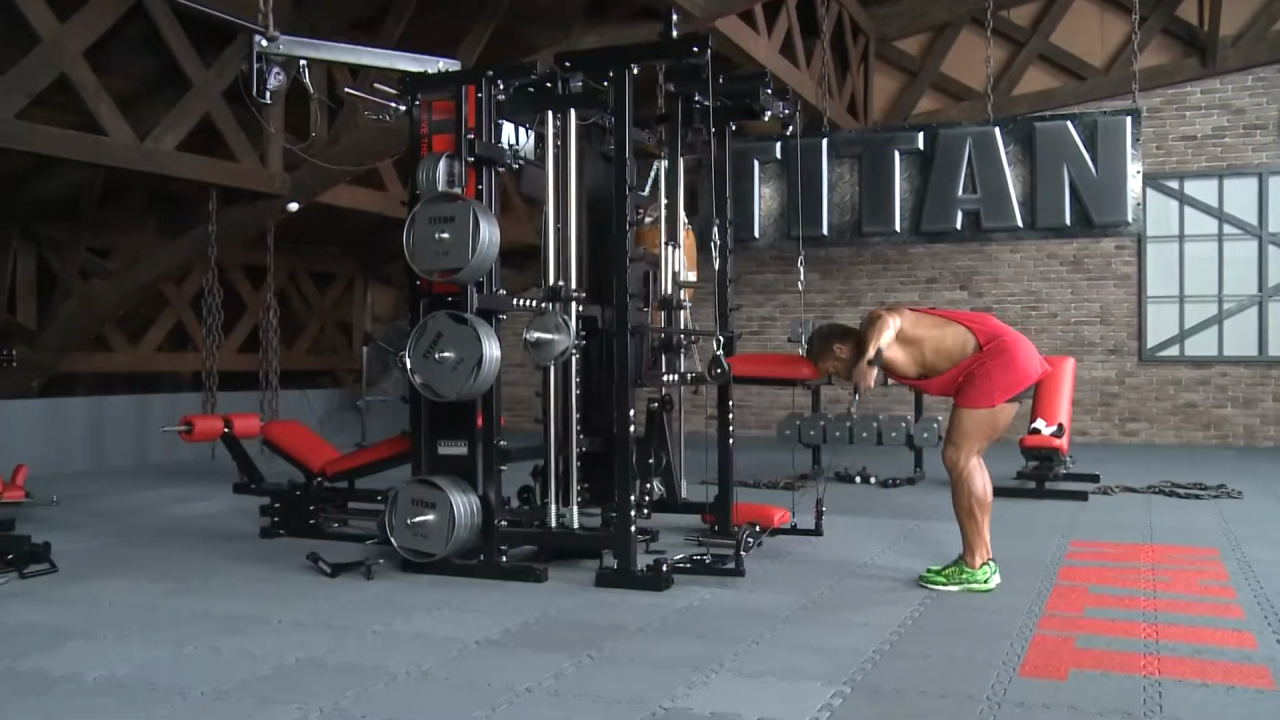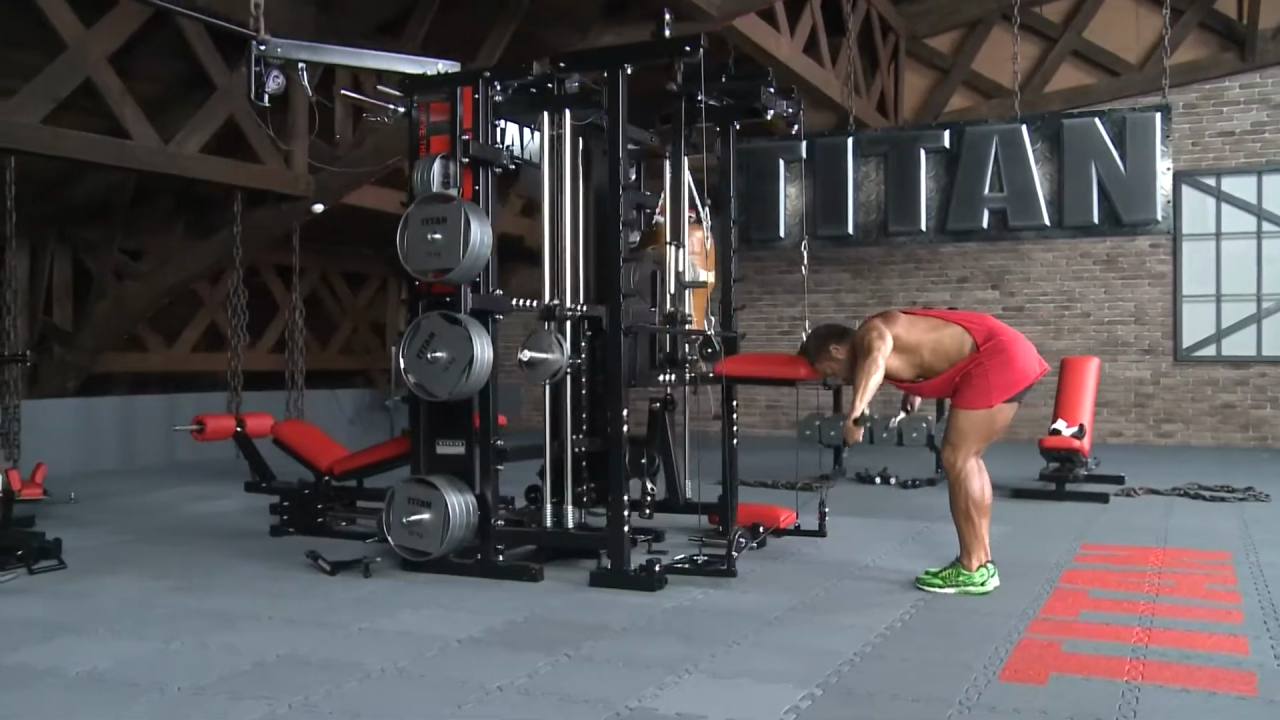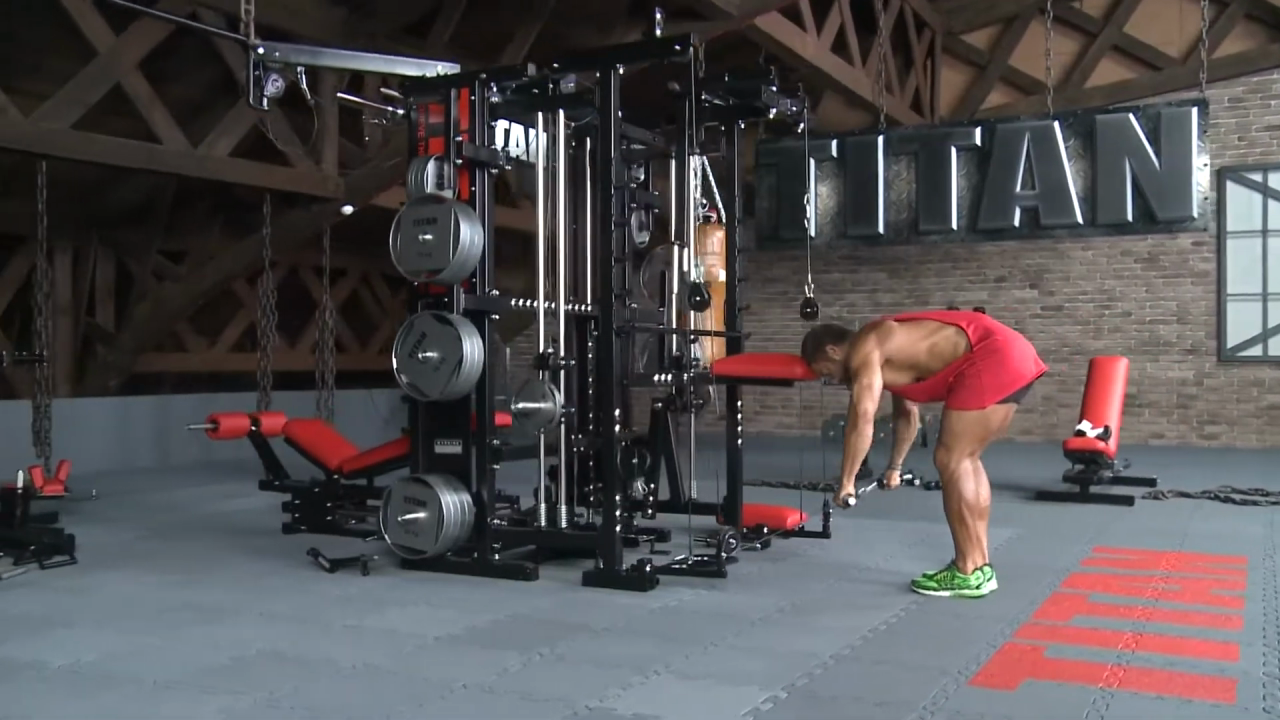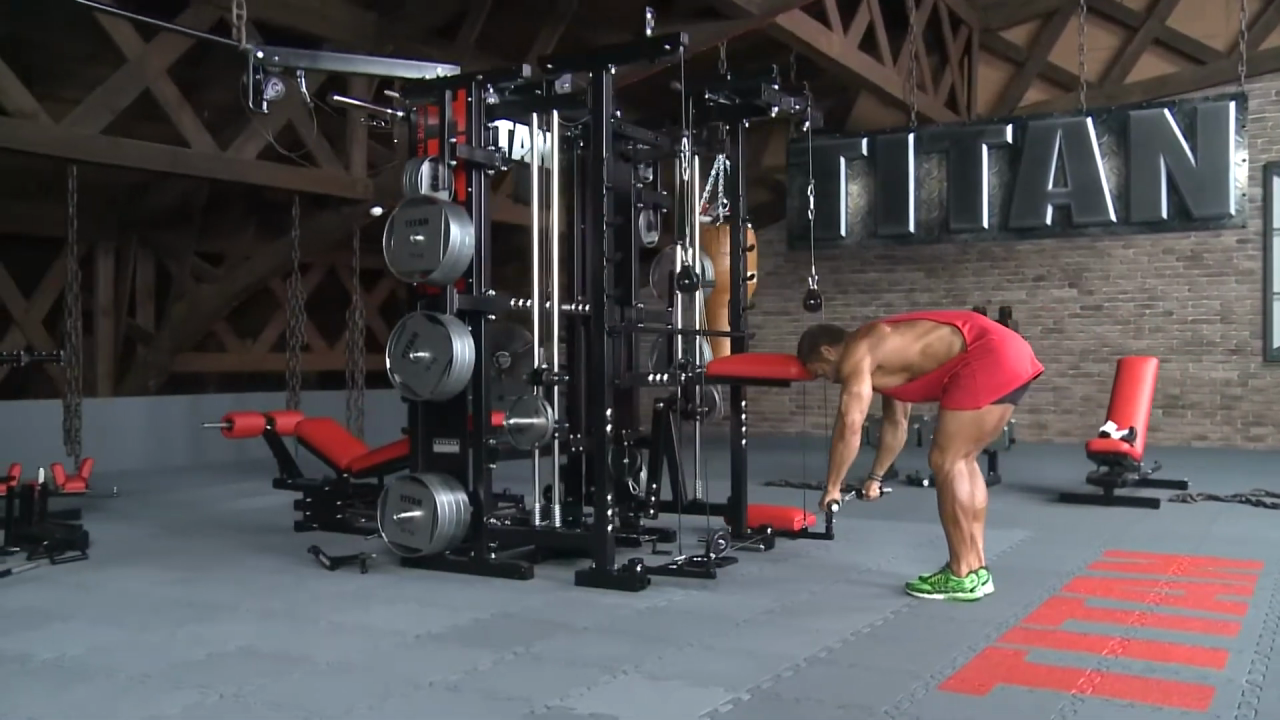
dt=0.5s
person 1, frame 1
left shoulder: (870, 329)
right shoulder: (879, 337)
left elbow: (885, 323)
left wrist: (868, 358)
left hip: (998, 359)
right hip: (1009, 354)
left knee: (958, 458)
right knee: (967, 458)
left ankle: (976, 568)
right ankle: (982, 561)
person 1, frame 2
left shoulder: (868, 334)
right shoulder: (887, 336)
left elbow: (876, 357)
left wrist: (856, 412)
right wrist: (912, 397)
left hip: (996, 359)
right hip: (1009, 353)
left knee: (957, 460)
right knee: (967, 459)
left ankle: (972, 571)
right ankle: (982, 564)
person 1, frame 3
left shoulder: (864, 350)
right shoulder: (884, 351)
left elbow: (862, 416)
right elbow: (907, 413)
left wrist: (847, 482)
right wrist: (895, 466)
left hip: (992, 360)
right hip: (1009, 353)
left knee: (951, 461)
right knee: (965, 459)
left ankle: (968, 574)
right ankle: (979, 567)
person 1, frame 4
left shoulder: (856, 353)
right shoulder: (881, 352)
left elbow: (849, 426)
right elbow: (895, 422)
left wrist: (832, 487)
right wrist: (875, 477)
left hip: (988, 359)
right hip: (1007, 352)
left knee: (946, 462)
right knee: (961, 461)
left ankle: (963, 577)
right ankle: (976, 570)
